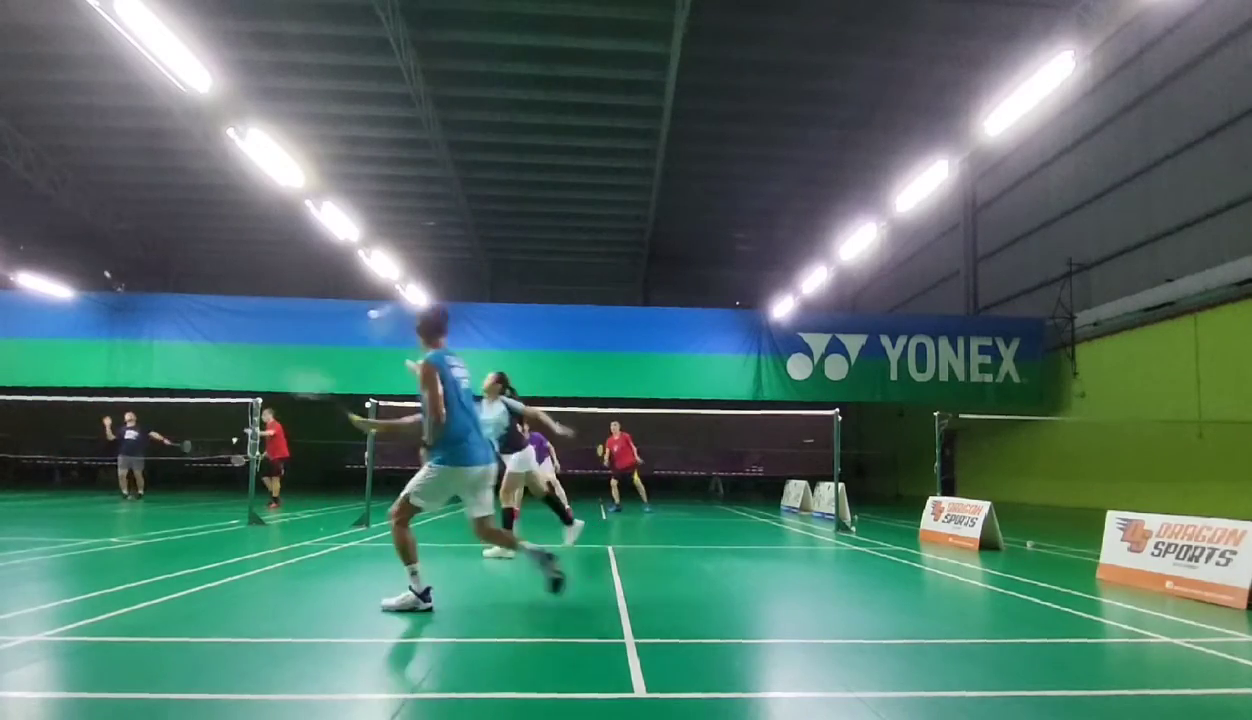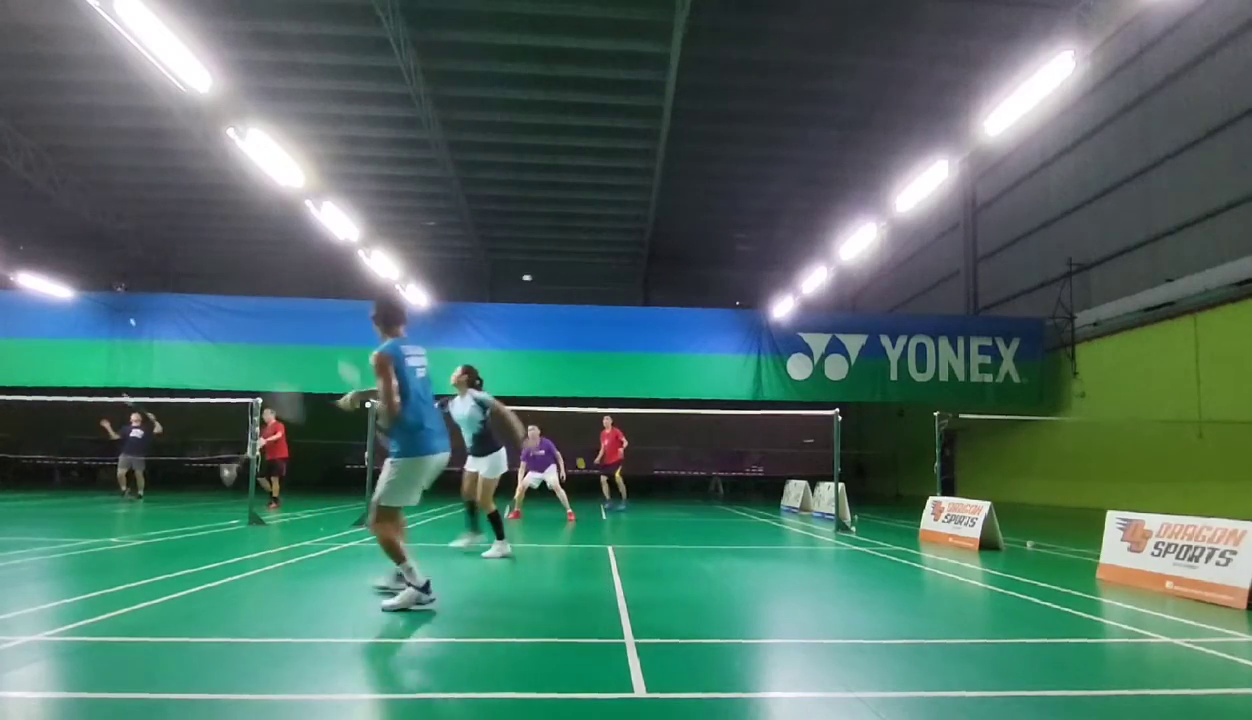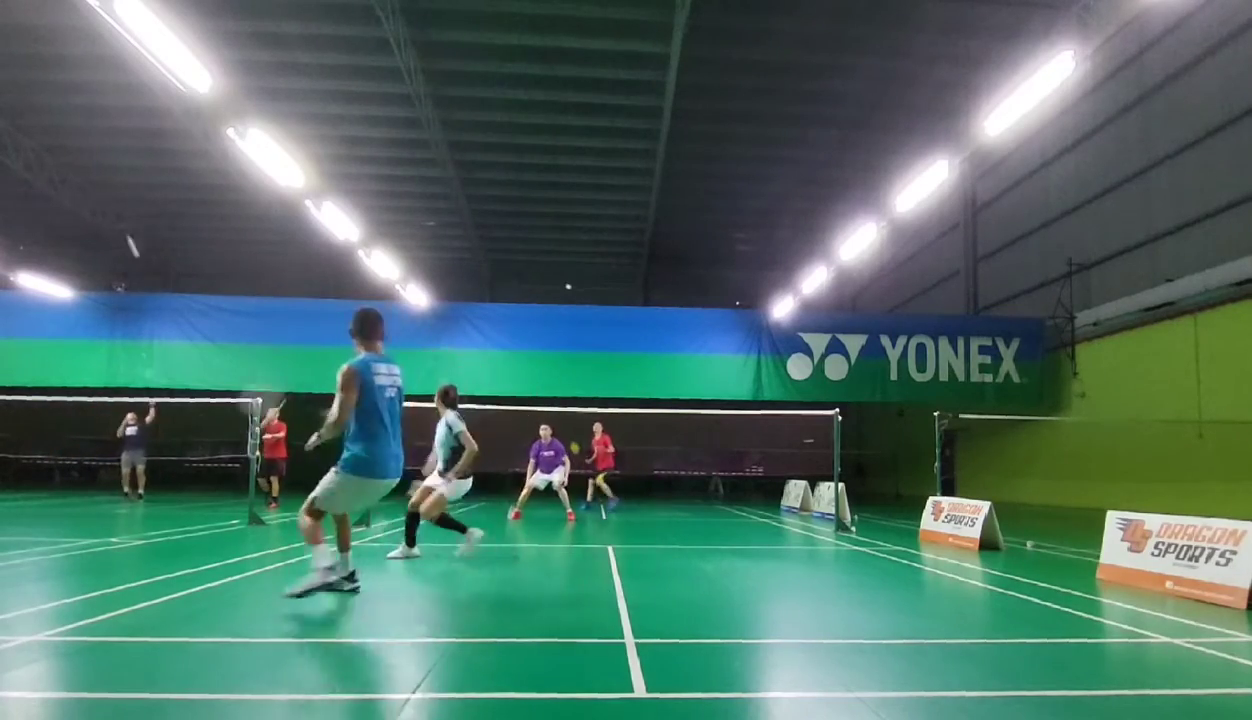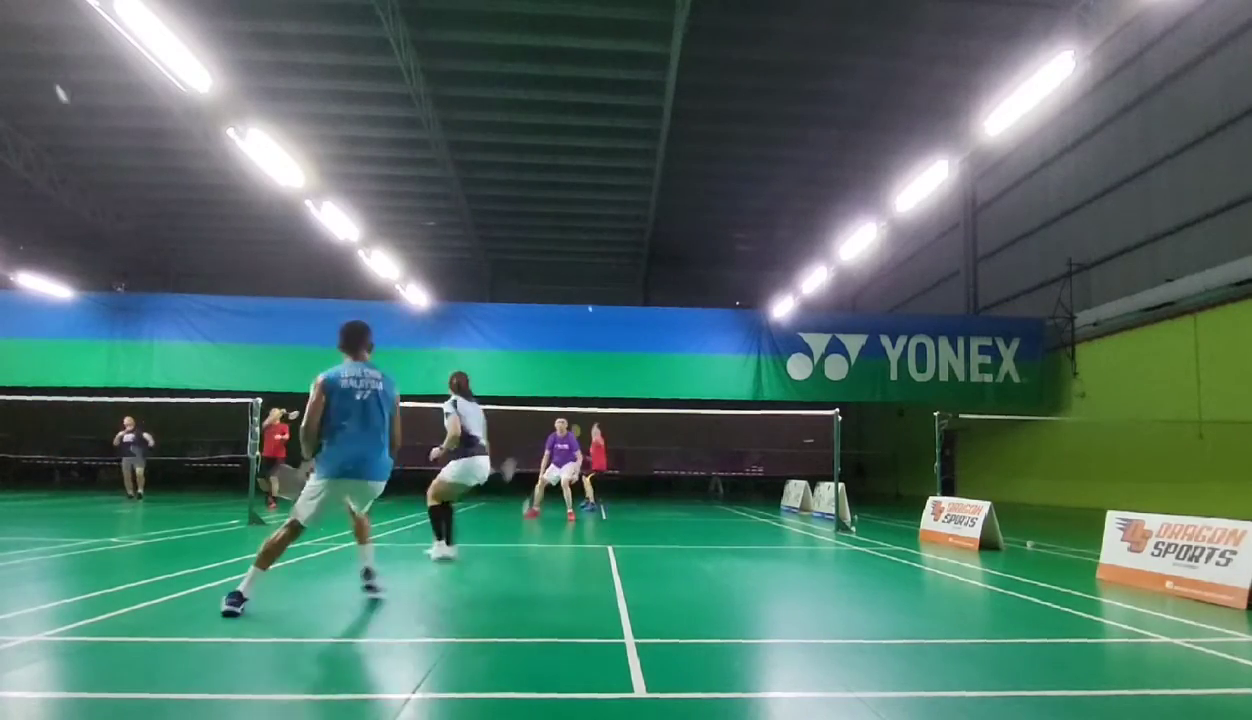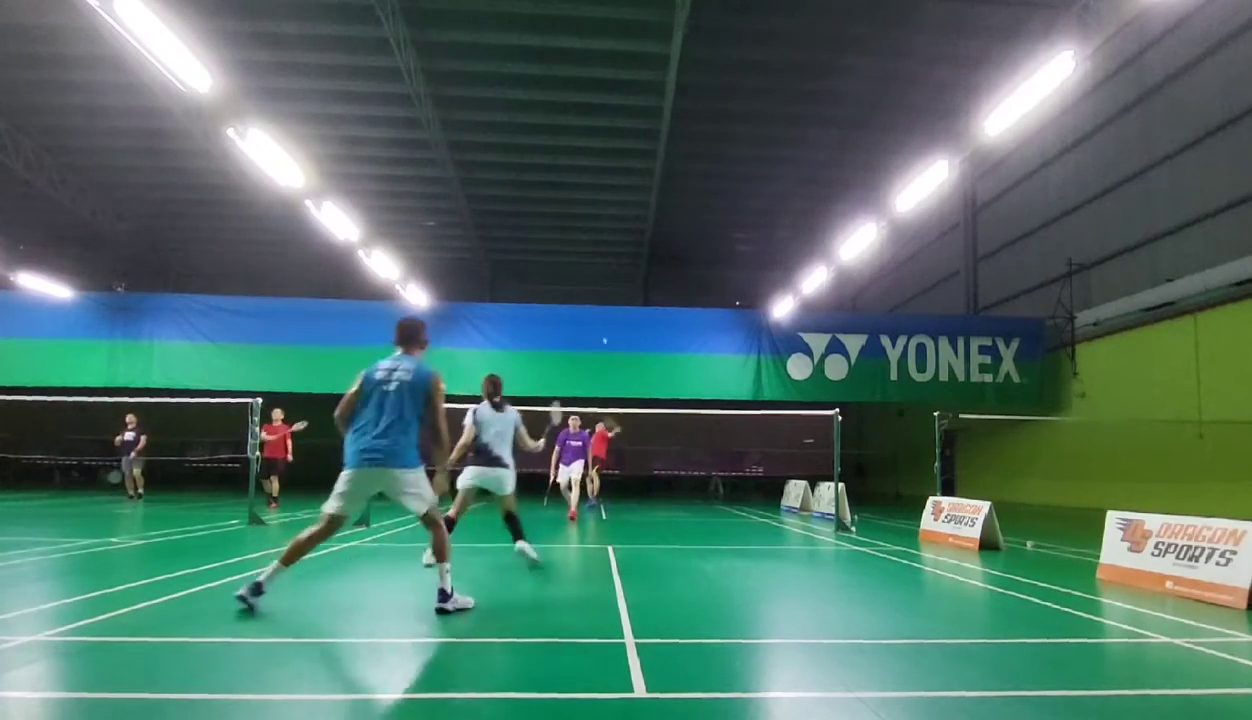
dt=0.2s
person 1, frame 1
left shoulder: (427, 365)
right shoulder: (457, 363)
left elbow: (437, 416)
left wrist: (428, 443)
right wrist: (388, 424)
left hip: (451, 461)
right hip: (483, 459)
left knee: (399, 517)
right knee: (485, 530)
left ankle: (419, 593)
right ankle: (540, 557)
person 1, frame 2
left shoulder: (383, 356)
right shoulder: (417, 351)
left elbow: (392, 405)
left wrist: (385, 427)
right wrist: (363, 394)
left hip: (412, 449)
right hip: (437, 447)
left knee: (381, 522)
right knee: (390, 511)
left ankle: (420, 587)
right ankle: (402, 575)
person 1, frame 3
left shoulder: (352, 370)
right shoulder: (396, 371)
left elbow: (339, 421)
left wrist: (319, 437)
left hip: (361, 465)
right hip: (391, 469)
left knee: (309, 514)
right knee: (340, 514)
left ankle: (324, 568)
right ankle: (345, 574)
person 1, frame 4
left shoulder: (326, 379)
right shoulder: (387, 383)
left elbow: (307, 429)
right elbow: (394, 440)
left wrist: (312, 457)
left hip: (331, 470)
right hip: (373, 472)
left knee: (288, 532)
right knee: (357, 513)
left ankle: (240, 594)
right ankle: (368, 573)
person 1, frame 5
left shoulder: (373, 370)
right shoulder: (430, 379)
left elbow: (340, 416)
right elbow: (439, 434)
right wrist: (442, 473)
left hip: (359, 462)
right hip: (401, 464)
left knee: (325, 527)
right knee: (435, 524)
left ankle: (259, 585)
right ankle: (446, 595)
person 2, frame 1
left shoulder: (507, 404)
right shoulder: (481, 407)
left elbow: (538, 413)
left wrist: (555, 426)
left hip: (520, 453)
right hip: (510, 455)
left knee: (505, 495)
right knee: (541, 491)
left ankle: (504, 547)
right ankle: (571, 523)
person 2, frame 2
left shoulder: (478, 397)
right shoulder: (453, 402)
left elbow: (507, 413)
left wrist: (523, 437)
left hip: (491, 455)
right hip: (475, 456)
left knee: (483, 500)
right knee: (468, 495)
left ankle: (502, 544)
right ankle: (474, 533)
person 2, frame 3
left shoulder: (452, 420)
right shoulder: (444, 421)
left elbow: (473, 449)
right elbow: (437, 451)
left wrist: (455, 473)
right wrist: (427, 471)
left hip: (456, 479)
left knee: (427, 513)
right knee: (413, 506)
left ankle: (469, 533)
right ankle: (409, 547)
person 2, frame 4
left shoulder: (451, 403)
right shoulder: (476, 406)
left elbow: (455, 432)
left wrist: (441, 450)
left hip: (465, 460)
right hip: (481, 461)
left knee: (433, 496)
right knee: (445, 498)
left ankle: (443, 544)
right ankle: (446, 544)
person 2, frame 5
left shoulder: (476, 412)
right shoulder: (513, 413)
left elbow: (465, 442)
right elbow: (527, 445)
left wrist: (450, 461)
right wrist: (538, 445)
left hip: (476, 469)
right hip: (502, 470)
left knee: (456, 510)
right knee: (509, 511)
left ankle: (434, 552)
right ankle: (521, 542)
